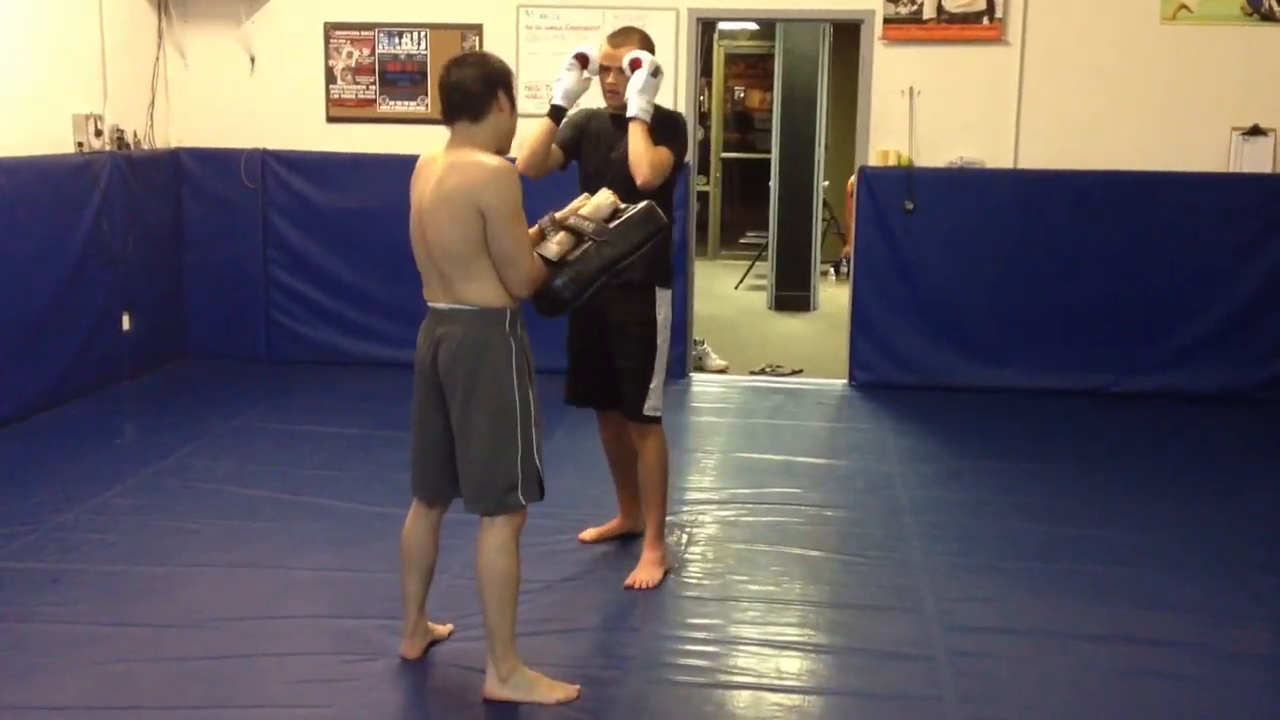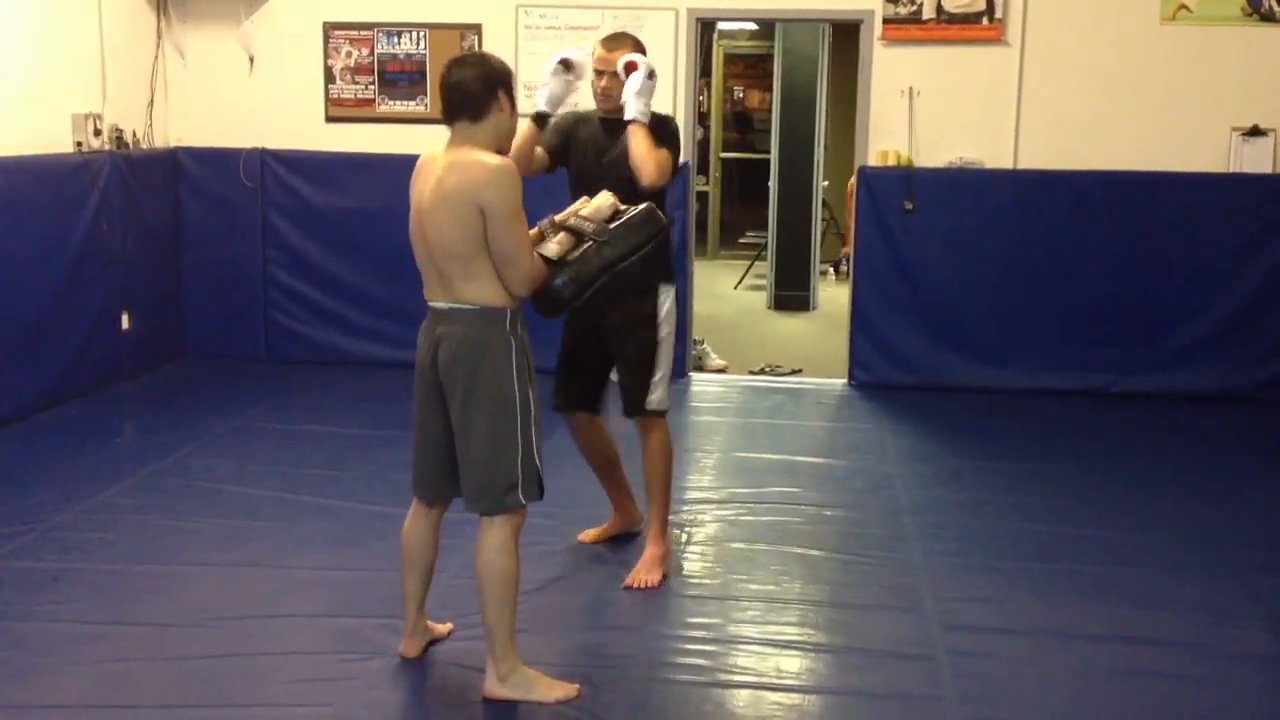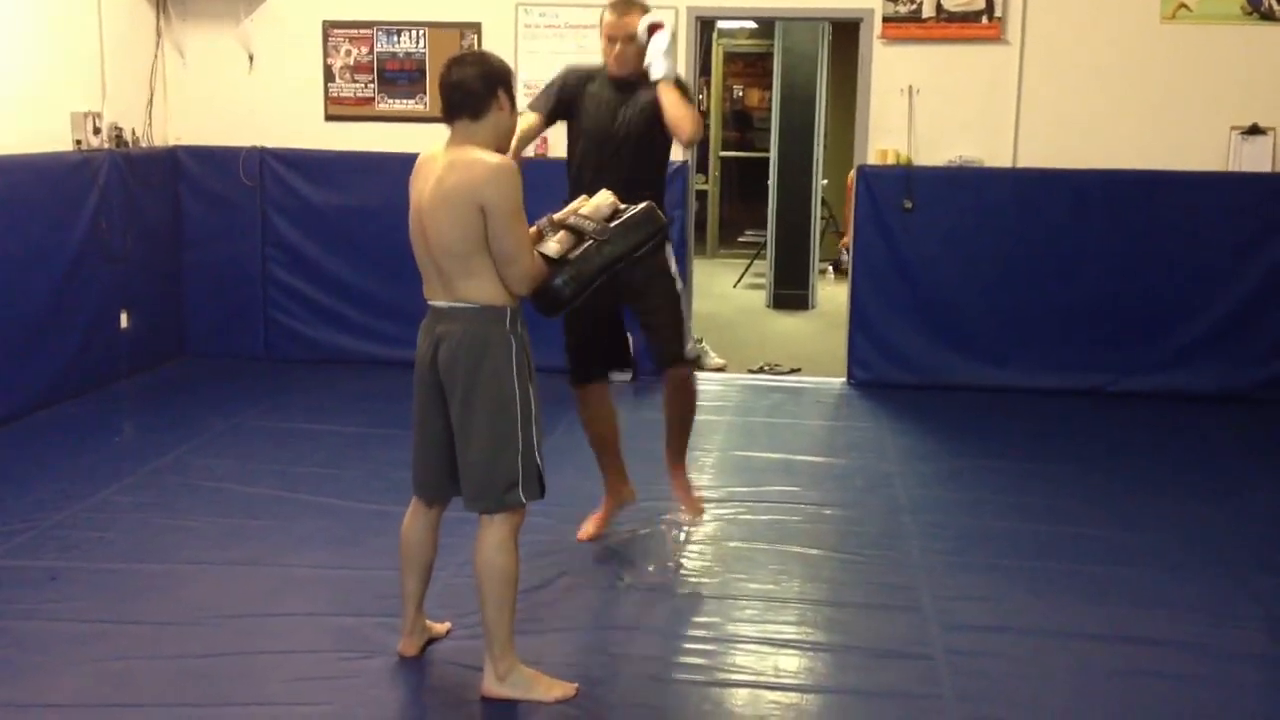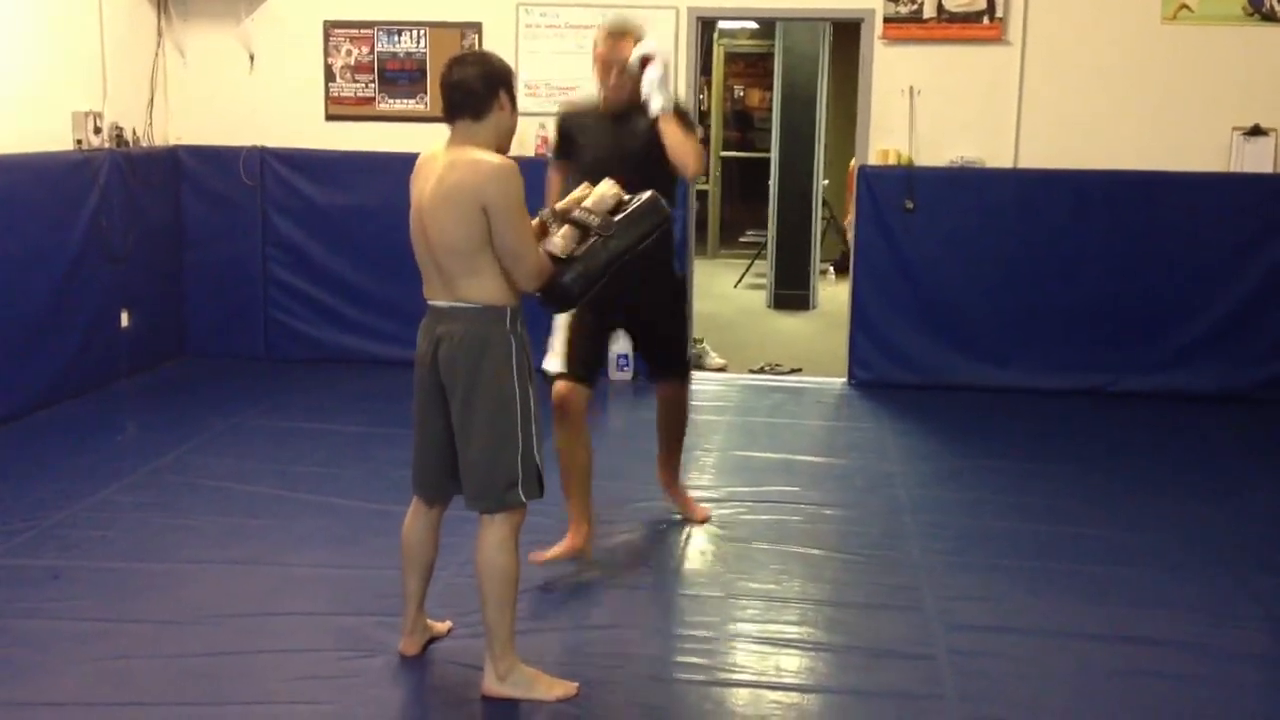
dt=0.2s
person 1, frame 1
left shoulder: (426, 168)
right shoulder: (492, 173)
right elbow: (521, 280)
left wrist: (548, 225)
left hip: (437, 331)
right hip: (487, 339)
left knee: (429, 498)
right knee: (502, 511)
left ankle: (414, 630)
right ankle: (504, 670)
person 1, frame 2
left shoulder: (426, 168)
right shoulder: (494, 172)
right elbow: (521, 279)
left wrist: (550, 227)
left hip: (437, 331)
right hip: (486, 339)
left knee: (429, 497)
right knee: (502, 511)
left ankle: (414, 629)
right ankle: (503, 670)
person 1, frame 3
left shoulder: (425, 167)
right shoulder: (495, 170)
right elbow: (521, 277)
left wrist: (549, 225)
left hip: (437, 330)
right hip: (487, 338)
left knee: (428, 495)
right knee: (501, 510)
left ankle: (412, 627)
right ankle: (502, 669)
person 1, frame 4
left shoulder: (426, 167)
right shoulder: (496, 171)
right elbow: (528, 276)
left hip: (437, 329)
right hip: (487, 338)
left knee: (429, 495)
right knee: (503, 509)
left ankle: (413, 627)
right ankle: (502, 668)
person 2, frame 1
left shoulder: (666, 125)
right shoulder: (586, 123)
left elbow: (647, 175)
right elbow: (529, 167)
left wrist: (637, 109)
right wrist: (560, 102)
left hip: (642, 288)
right hip: (590, 283)
left knee: (643, 416)
right knee: (606, 409)
left ankle: (655, 545)
right ankle: (629, 512)
person 2, frame 2
left shoulder: (658, 128)
right shoulder: (573, 126)
left elbow: (651, 177)
right elbow: (517, 168)
left wrist: (636, 111)
right wrist: (544, 106)
left hip: (643, 288)
right hip: (589, 287)
left knee: (647, 412)
right knee: (577, 409)
left ankle: (657, 543)
right ankle: (623, 513)
person 2, frame 3
left shoulder: (665, 88)
right shoulder: (575, 83)
left elbow: (690, 134)
right elbow: (526, 128)
left wrist: (661, 71)
left hip: (643, 249)
left knee: (677, 364)
right knee: (587, 380)
left ankle: (676, 470)
right ankle: (616, 490)
person 2, frame 4
left shoulder: (664, 115)
right shoulder: (574, 121)
left elbow: (693, 168)
right elbow: (558, 185)
left wrist: (659, 103)
left hip: (652, 274)
left knee: (673, 384)
right knee: (565, 394)
left ankle: (669, 478)
right ankle: (579, 530)
